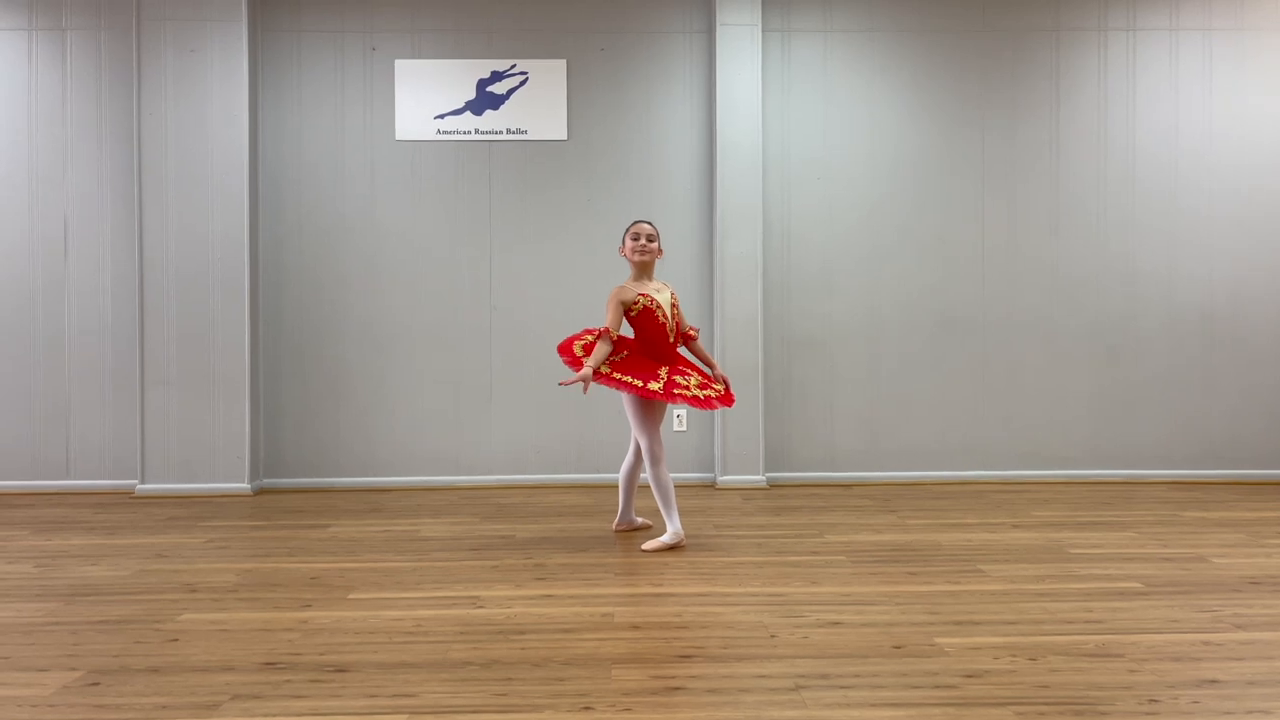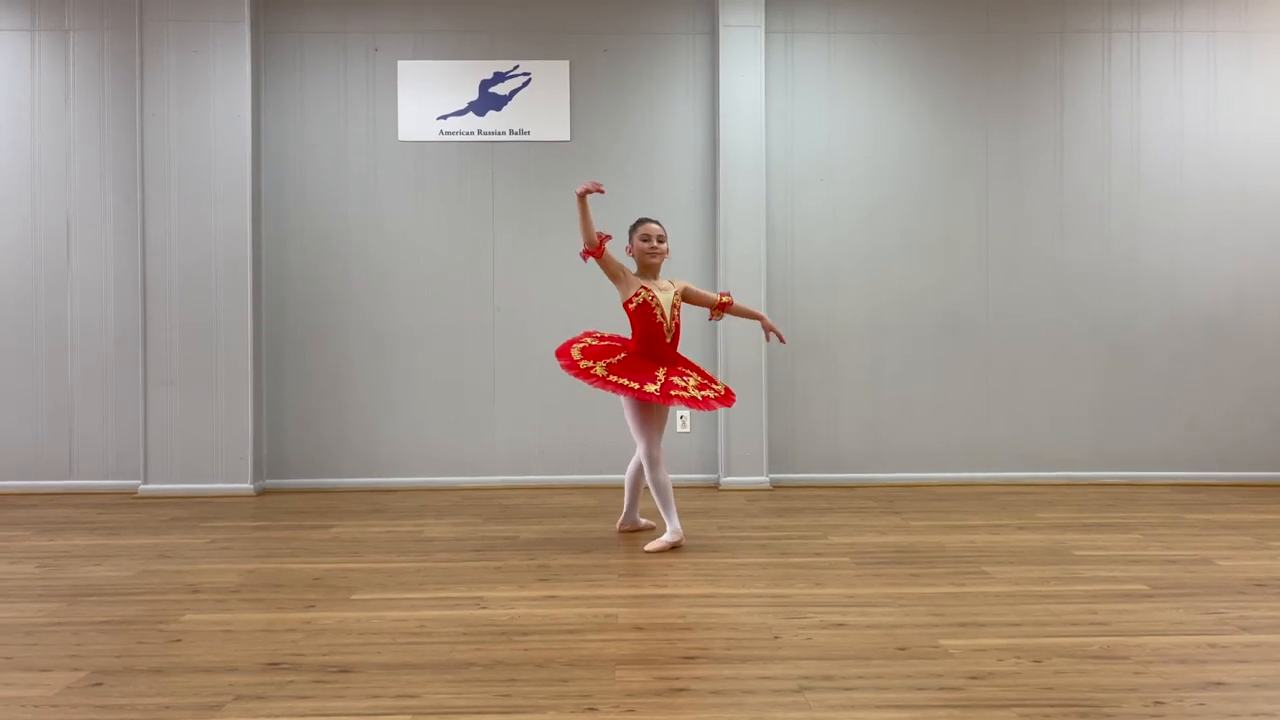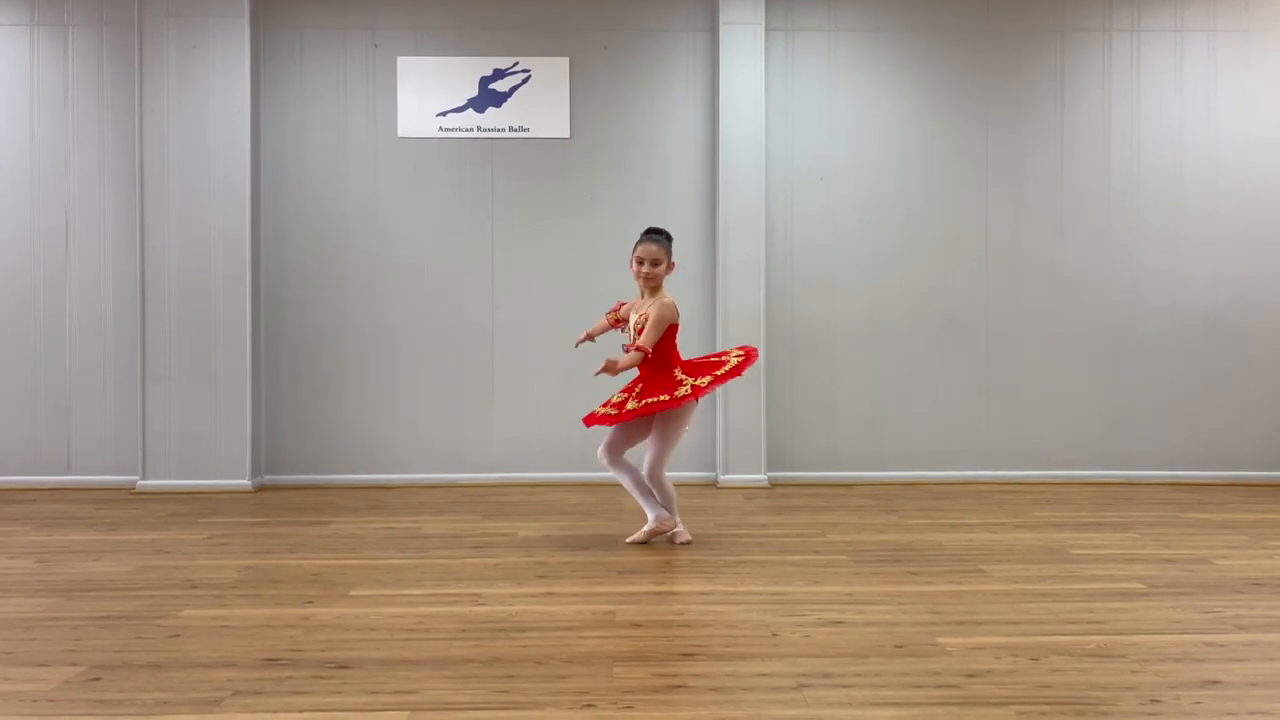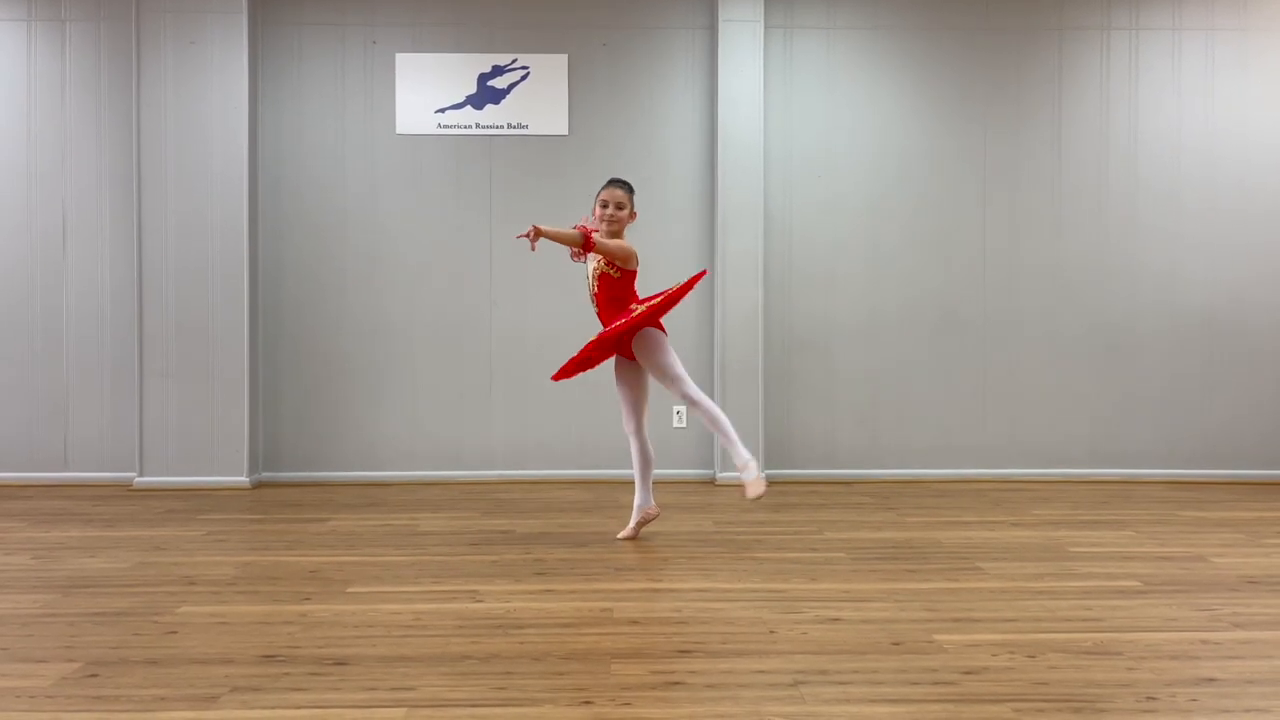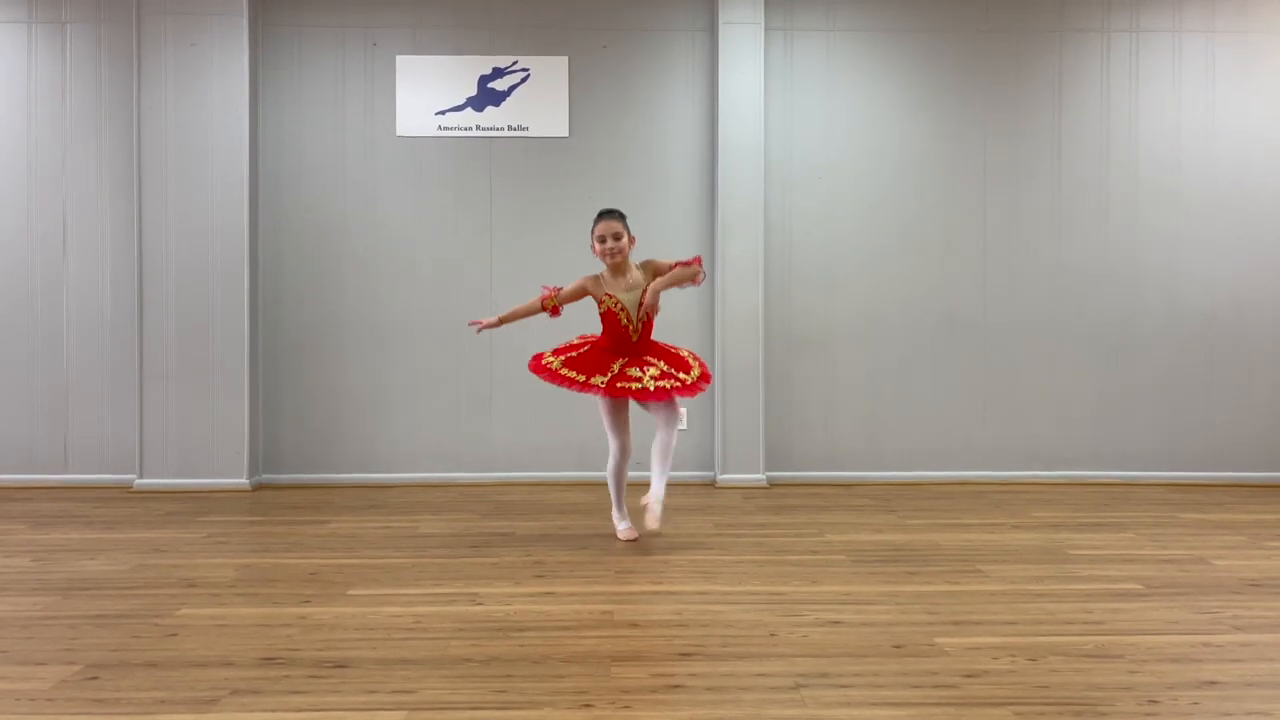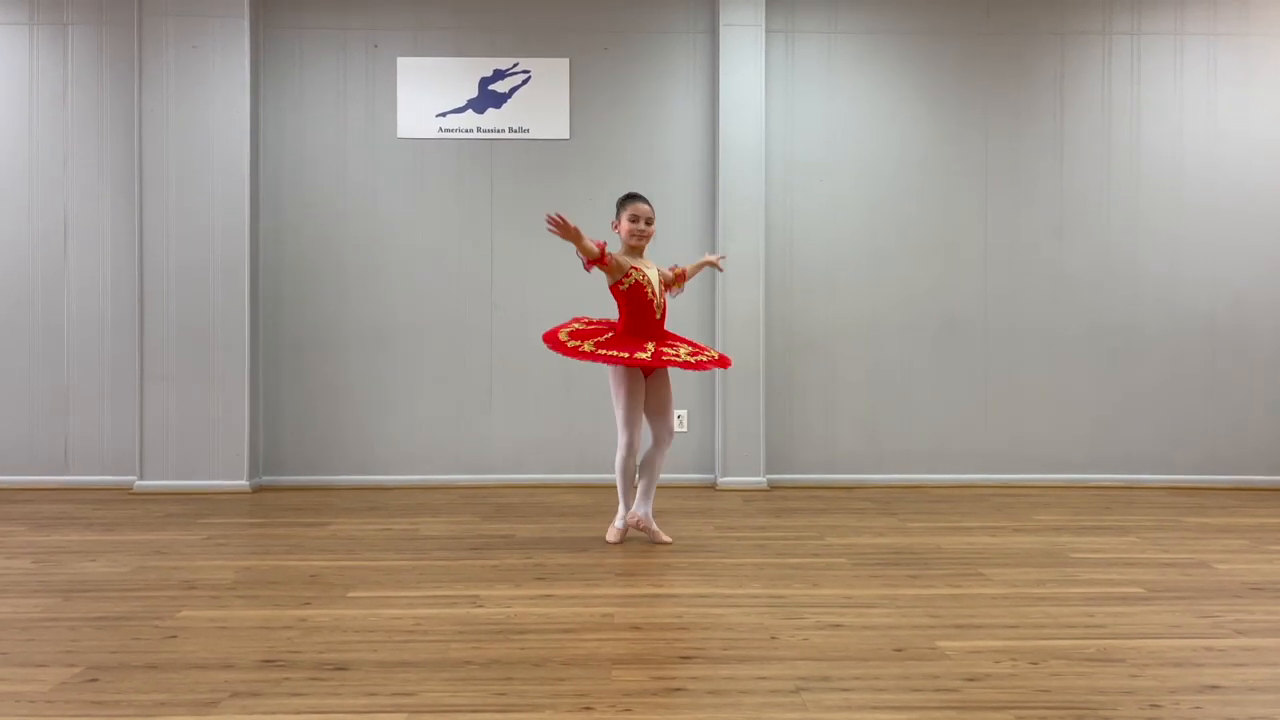
dt=0.7s
person 1, frame 1
left shoulder: (669, 290)
right shoulder: (622, 293)
left elbow: (686, 334)
right elbow: (608, 337)
left wrist: (713, 366)
right wrist: (588, 367)
left hip: (665, 373)
right hip: (637, 372)
left knee: (641, 448)
right knee: (654, 451)
left ankle: (626, 516)
right ankle: (674, 529)
person 1, frame 2
left shoulder: (678, 289)
right shoulder: (625, 282)
left elbow: (721, 303)
right elbow: (592, 245)
left wrist: (760, 317)
right wrist: (582, 202)
left hip: (667, 373)
right hip: (636, 372)
left knee: (647, 451)
right knee: (652, 451)
left ankle: (630, 517)
right ankle: (672, 529)
person 1, frame 3
left shoulder: (665, 306)
right shoulder: (637, 303)
left elbow: (642, 351)
right elbow: (615, 317)
left wrist: (620, 365)
right wrist: (590, 333)
left hip: (677, 389)
right hip: (650, 391)
left knee: (652, 470)
right knee: (609, 453)
left ankle: (674, 521)
right ankle: (659, 518)
person 1, frame 4
left shoulder: (623, 250)
right shoulder: (598, 243)
left elbow: (588, 239)
right elbow: (584, 231)
left wrist: (543, 232)
left hip: (640, 330)
right hip: (621, 339)
left knee: (689, 394)
right knee: (634, 427)
left ankle: (744, 461)
right ankle: (644, 507)
person 1, frame 5
left shoulder: (648, 269)
right shoulder: (592, 284)
left elbow: (694, 270)
right elbow: (544, 303)
left wrist: (659, 284)
right wrist: (498, 320)
left hip: (648, 361)
right hip: (607, 366)
left knee: (669, 418)
right knee: (620, 446)
left ankle: (656, 494)
right ankle: (620, 514)
person 1, frame 6
left shoulder: (651, 265)
right shoulder: (616, 262)
left elbow: (674, 280)
right elbow: (592, 252)
left wrist: (705, 261)
right wrist: (574, 236)
left hip: (655, 354)
right hip: (624, 352)
left knee: (664, 435)
right knee: (629, 440)
left ankle: (642, 513)
right ankle: (624, 513)
